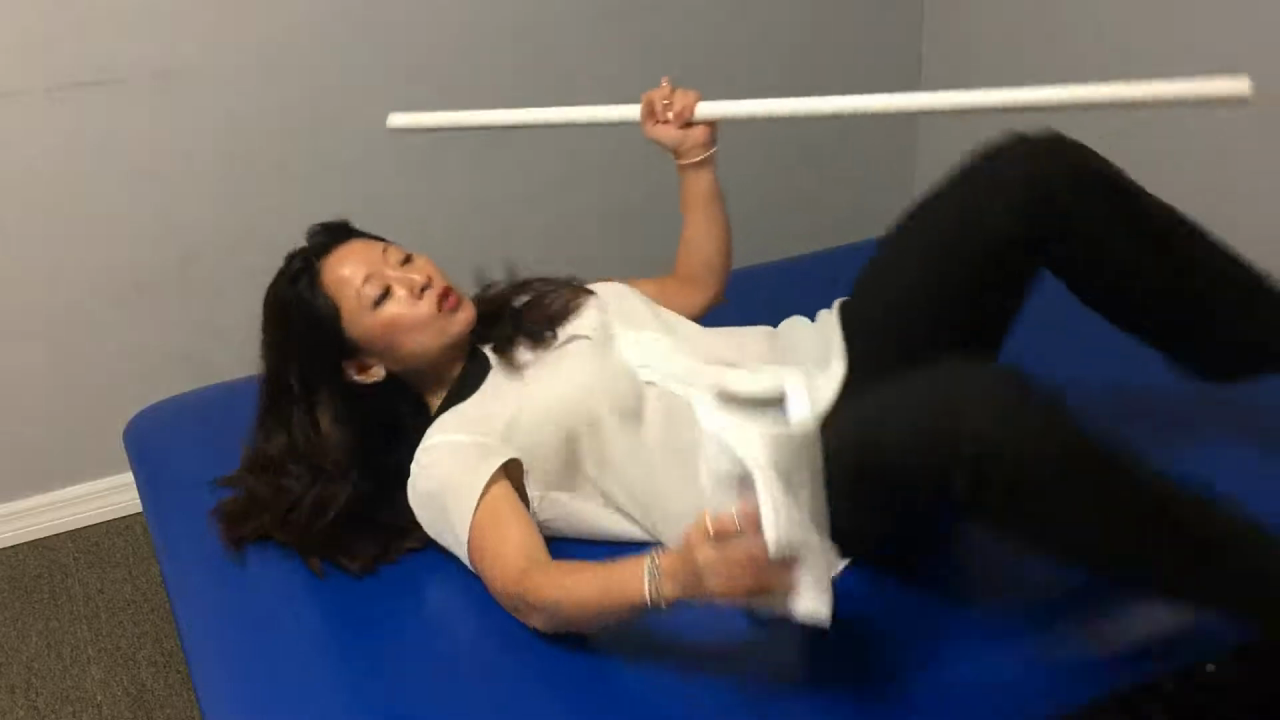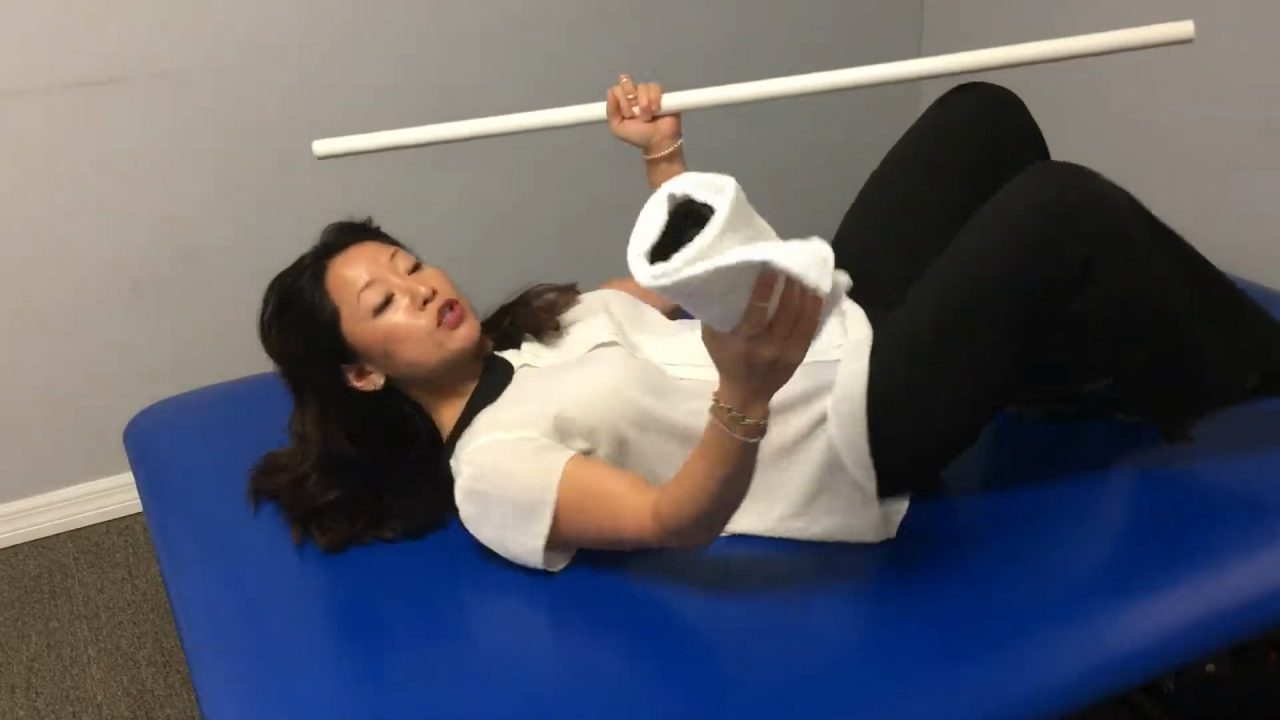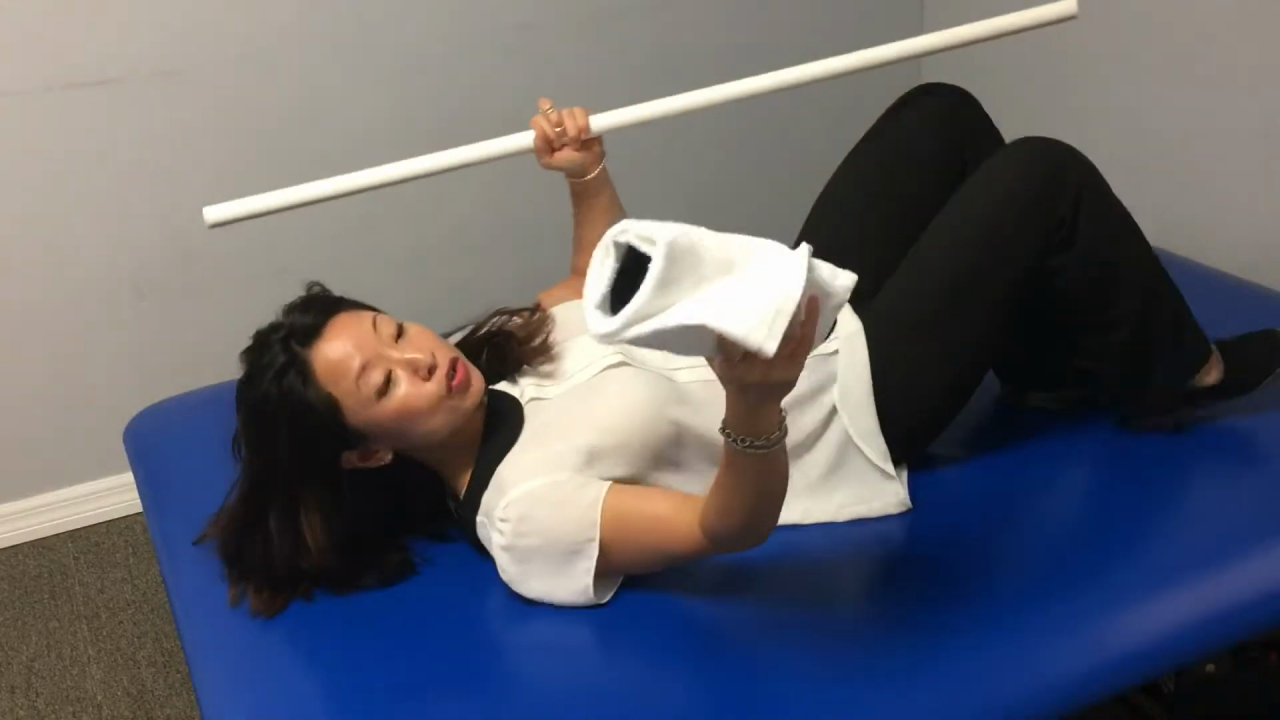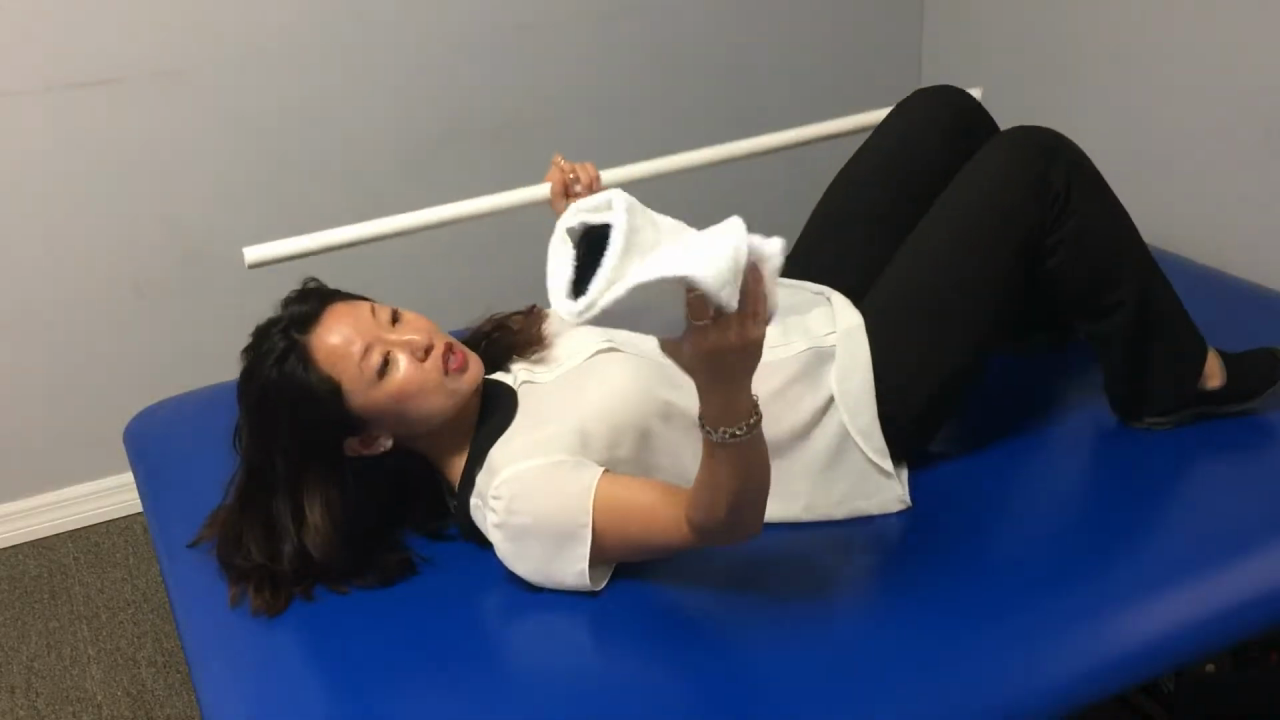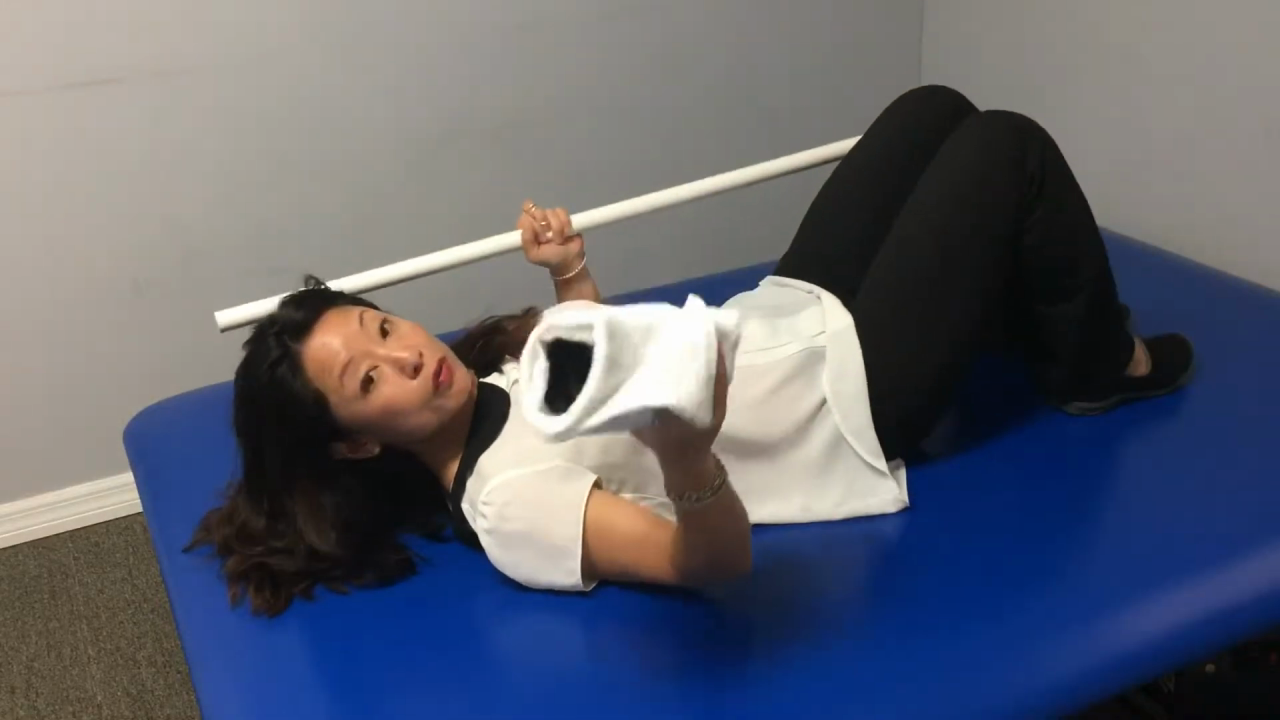
dt=0.5s
person 1, frame 1
left shoulder: (535, 312)
right shoulder: (446, 457)
left elbow: (697, 287)
right elbow: (536, 594)
left wrist: (694, 160)
right wrist: (676, 572)
left hip: (835, 354)
right hip: (820, 484)
left knee: (1038, 171)
right knee: (980, 415)
person 1, frame 2
left shoulder: (528, 326)
right shoulder: (484, 464)
right elbow: (669, 522)
left wrist: (663, 155)
right wrist: (745, 402)
left hip: (840, 333)
right hip: (859, 441)
left knee: (984, 116)
right knee: (1061, 209)
left ankle: (1059, 366)
person 1, frame 3
left shoulder: (485, 356)
right shoulder: (523, 518)
left elbow: (597, 284)
right elbow: (731, 526)
left wrist: (587, 176)
right wrist: (755, 407)
left hip: (806, 321)
right hip: (860, 402)
left knee: (942, 113)
right knee: (1044, 176)
left ankle: (1050, 362)
right ankle: (1168, 377)
person 1, frame 4
left shoulder: (488, 360)
right shoulder: (514, 499)
right elbow: (722, 518)
right wrist: (725, 391)
left hip: (803, 311)
right hip: (863, 398)
left knee: (944, 112)
right knee: (1038, 164)
left ankle: (1041, 298)
right ankle: (1168, 377)
person 1, frame 5
left shoulder: (486, 368)
right shoulder: (506, 502)
right elbow: (714, 559)
left wrist: (571, 277)
right wrist: (685, 457)
left hip: (790, 315)
right hip: (858, 392)
left knee: (936, 113)
right knee: (1008, 148)
left ankle: (1033, 318)
right ankle: (1098, 368)
